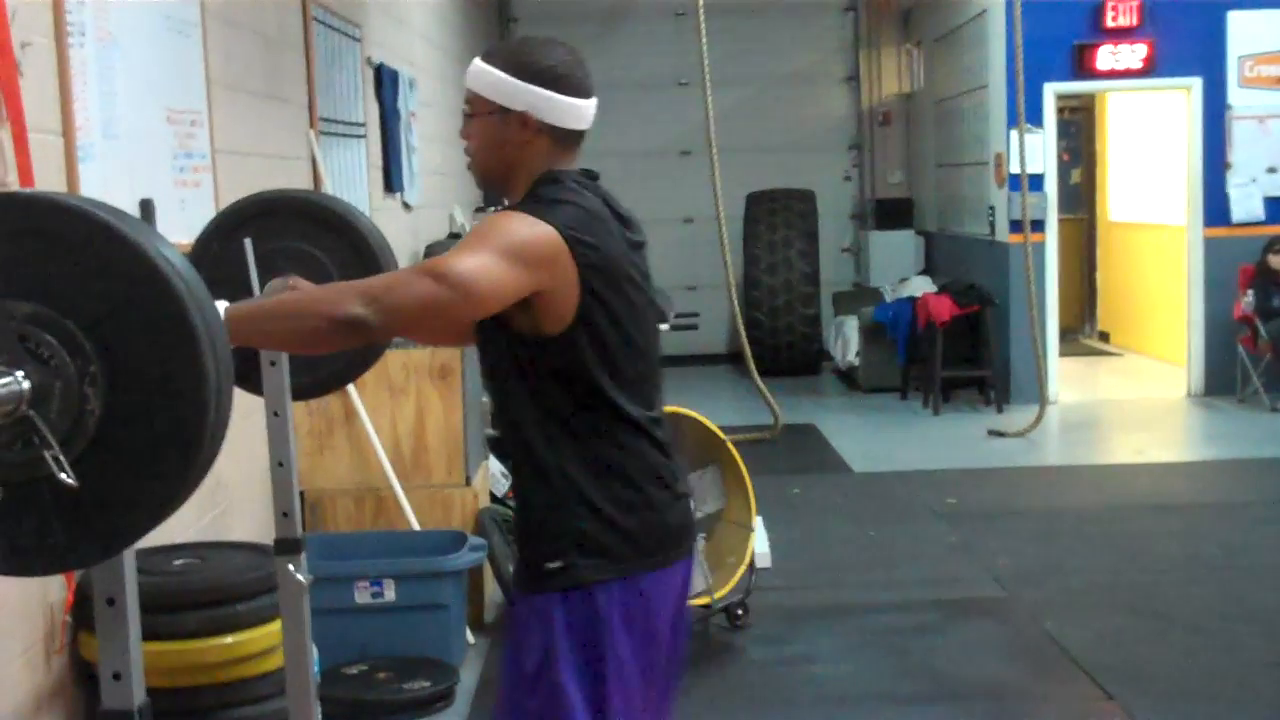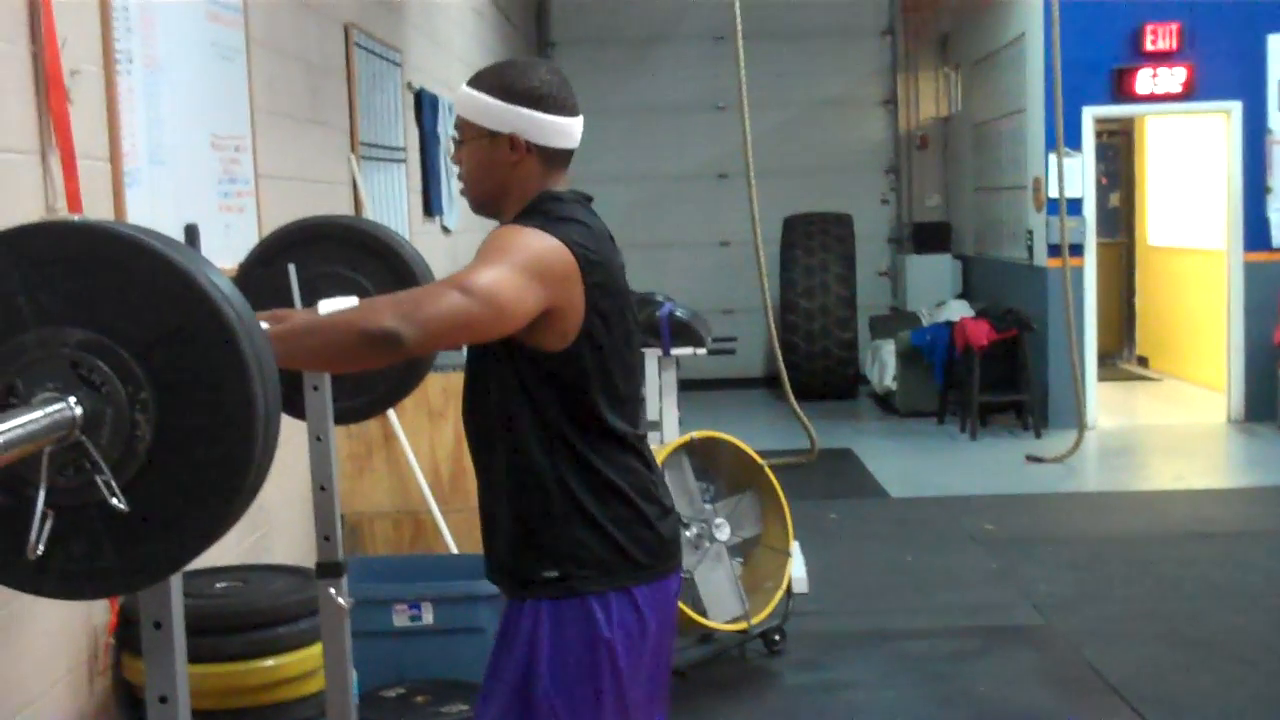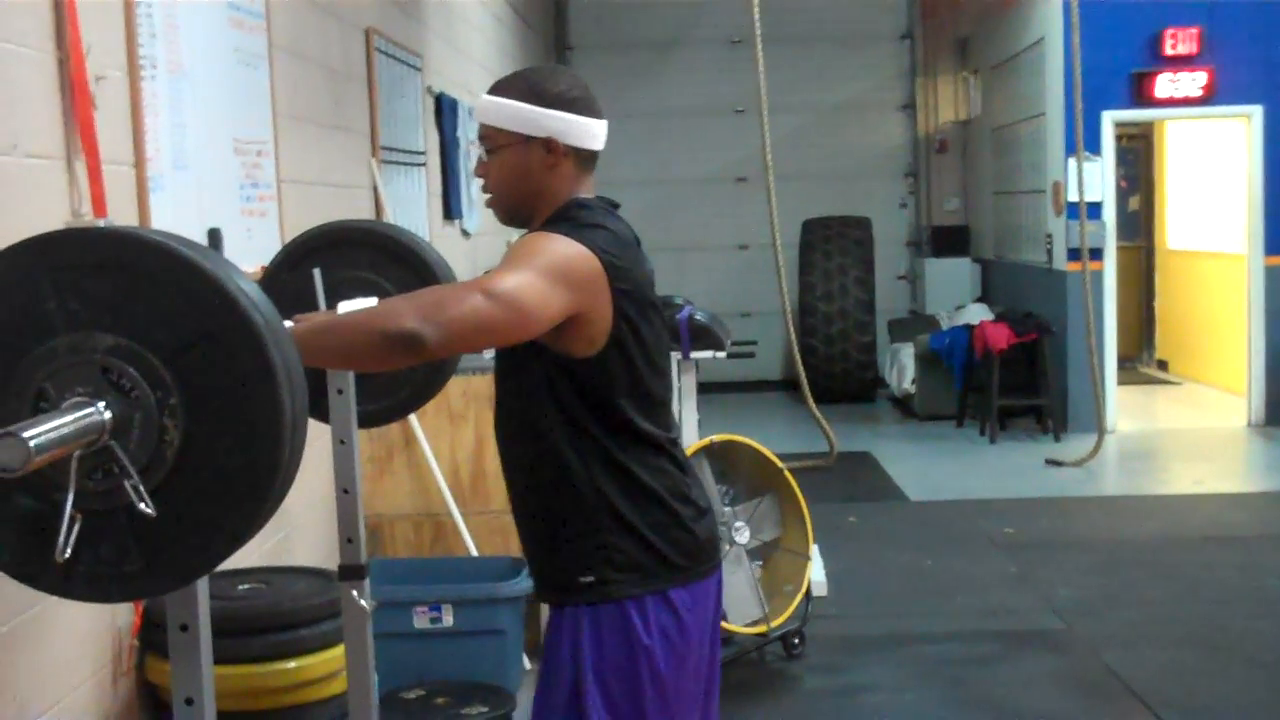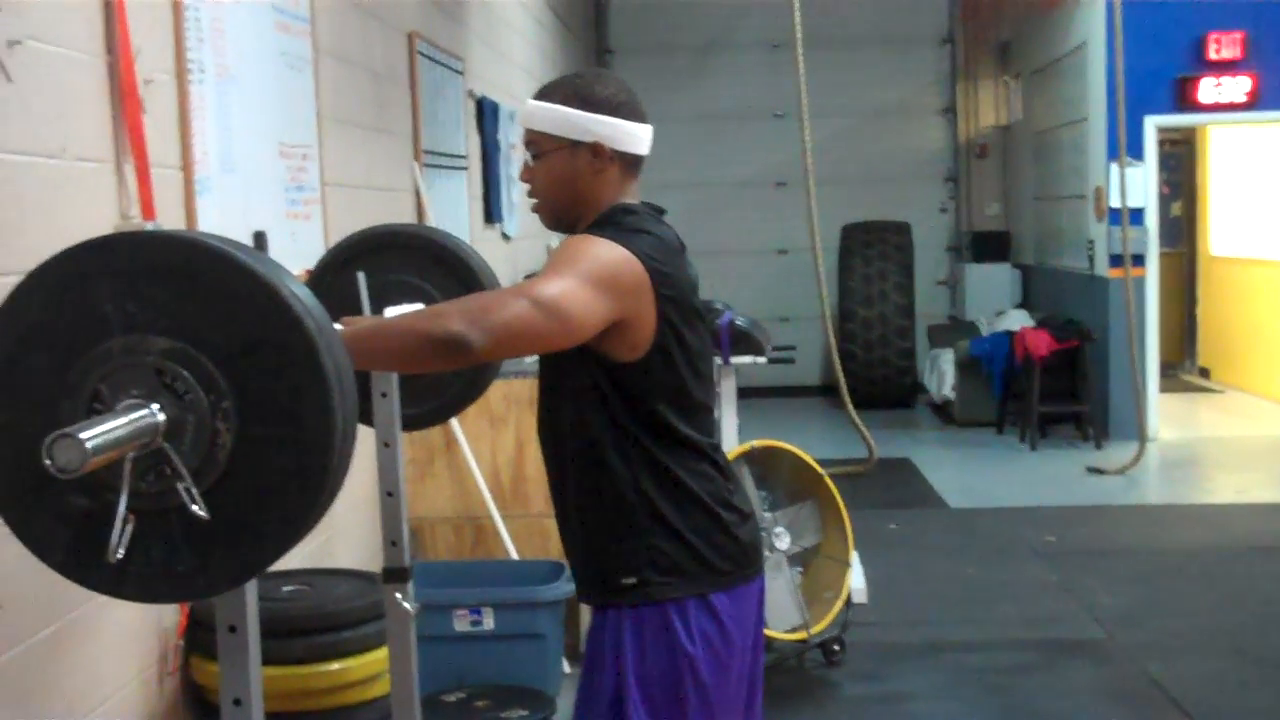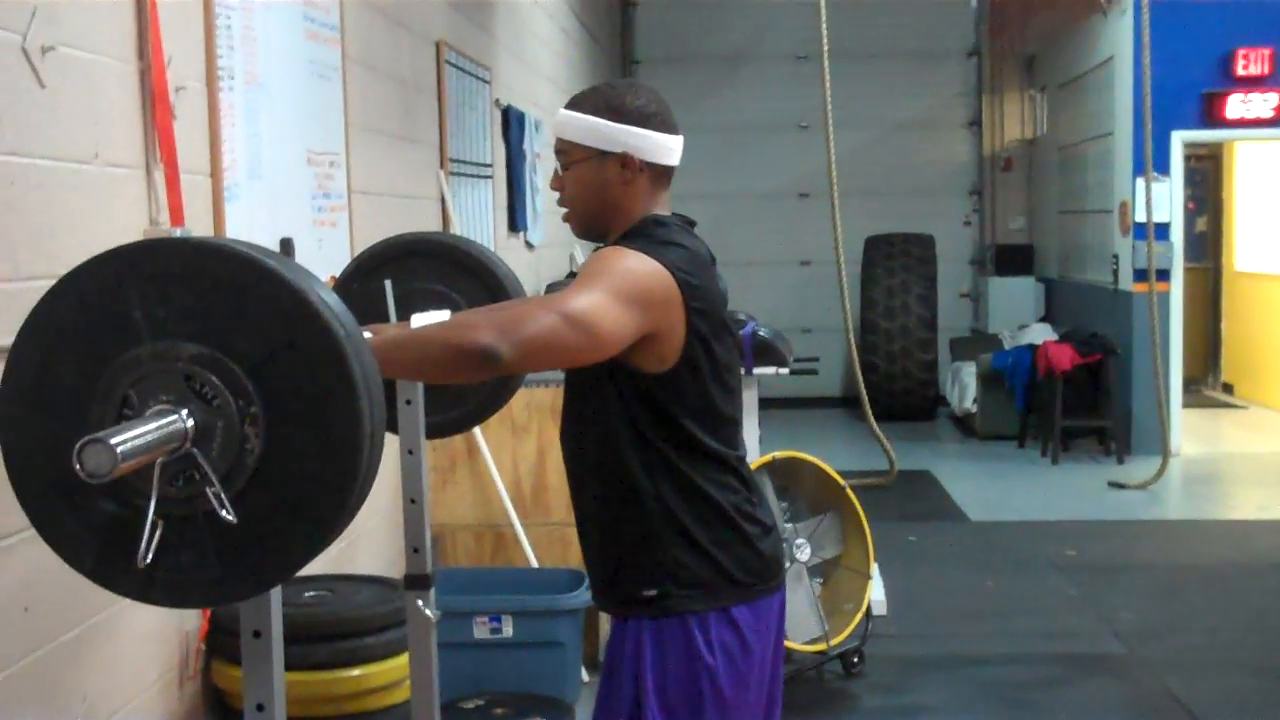
dt=0.4s
person 1, frame 1
left shoulder: (534, 238)
right shoulder: (592, 217)
left elbow: (368, 312)
right elbow: (510, 330)
right wrist: (325, 300)
left hip: (600, 556)
right hip: (632, 533)
person 1, frame 2
left shoulder: (538, 251)
right shoulder: (566, 237)
left elbow: (395, 331)
right elbow: (433, 311)
right wrist: (308, 323)
left hip: (585, 574)
right hip: (617, 555)
person 1, frame 3
left shoulder: (566, 257)
right shoulder: (593, 240)
left elbow: (418, 330)
right elbow: (458, 308)
right wrist: (324, 323)
left hip: (627, 576)
right hip: (653, 558)
person 1, frame 4
left shoulder: (611, 262)
right shoulder: (638, 245)
left elbow: (465, 334)
right elbow: (506, 310)
right wrist: (363, 329)
left hip: (671, 581)
right hip: (696, 563)
person 1, frame 5
left shoulder: (641, 274)
right shoulder: (667, 258)
left elbow: (495, 347)
right elbow: (540, 316)
right wrist: (398, 337)
left hip: (692, 594)
right hip: (720, 573)
